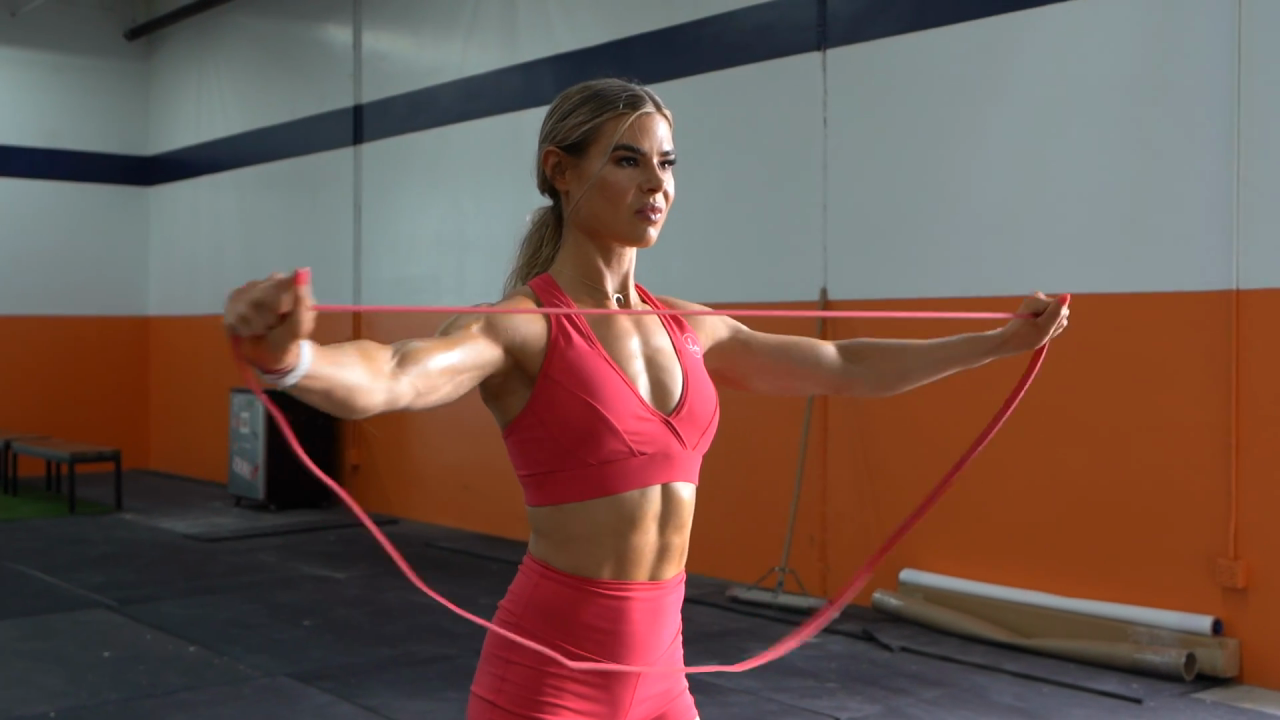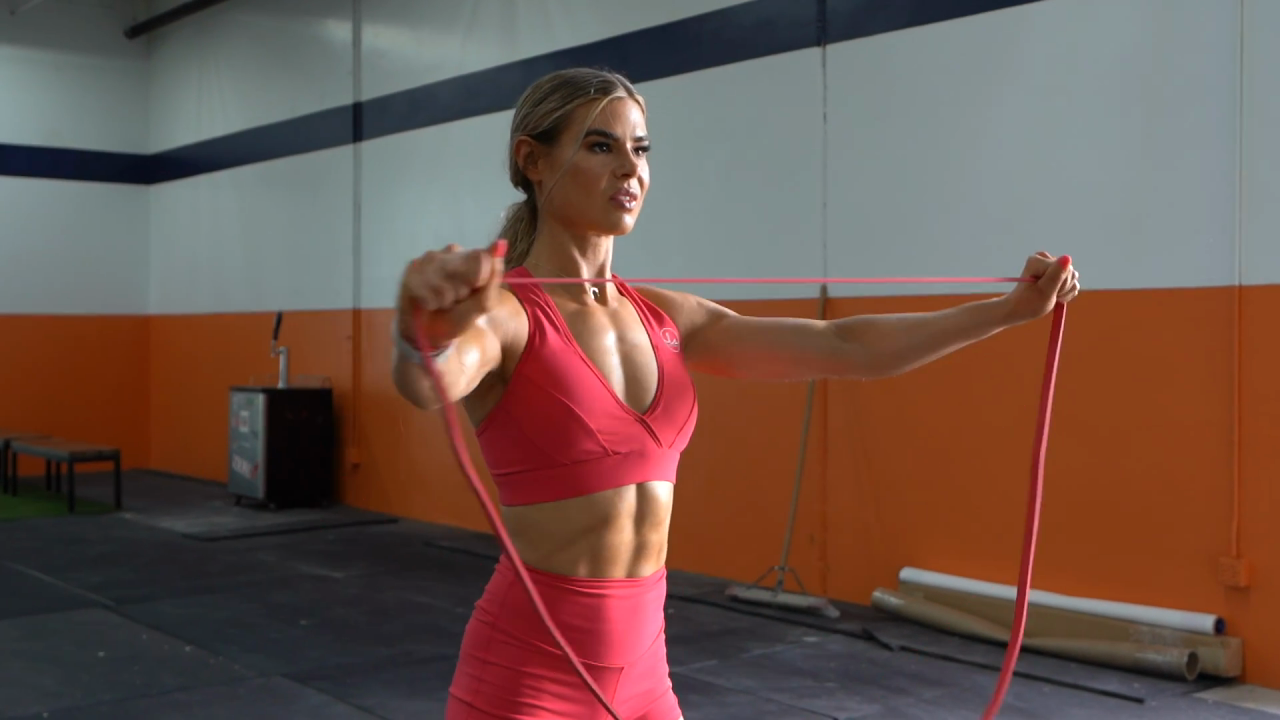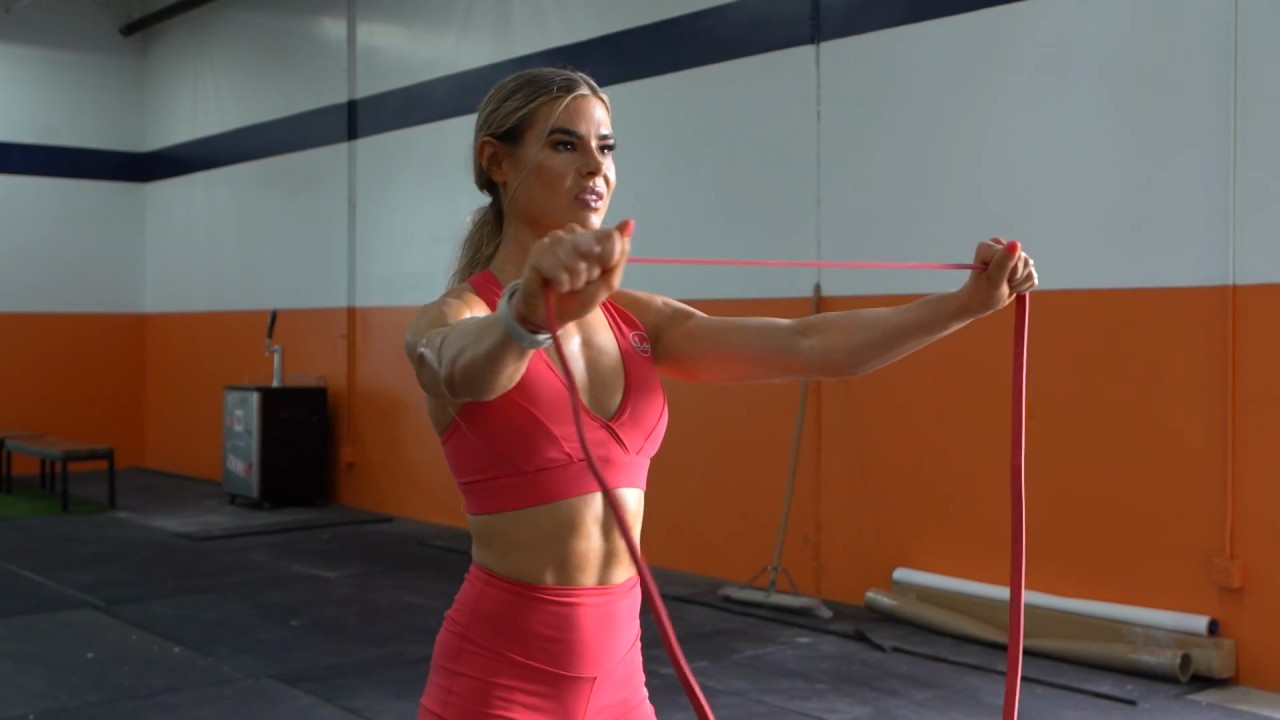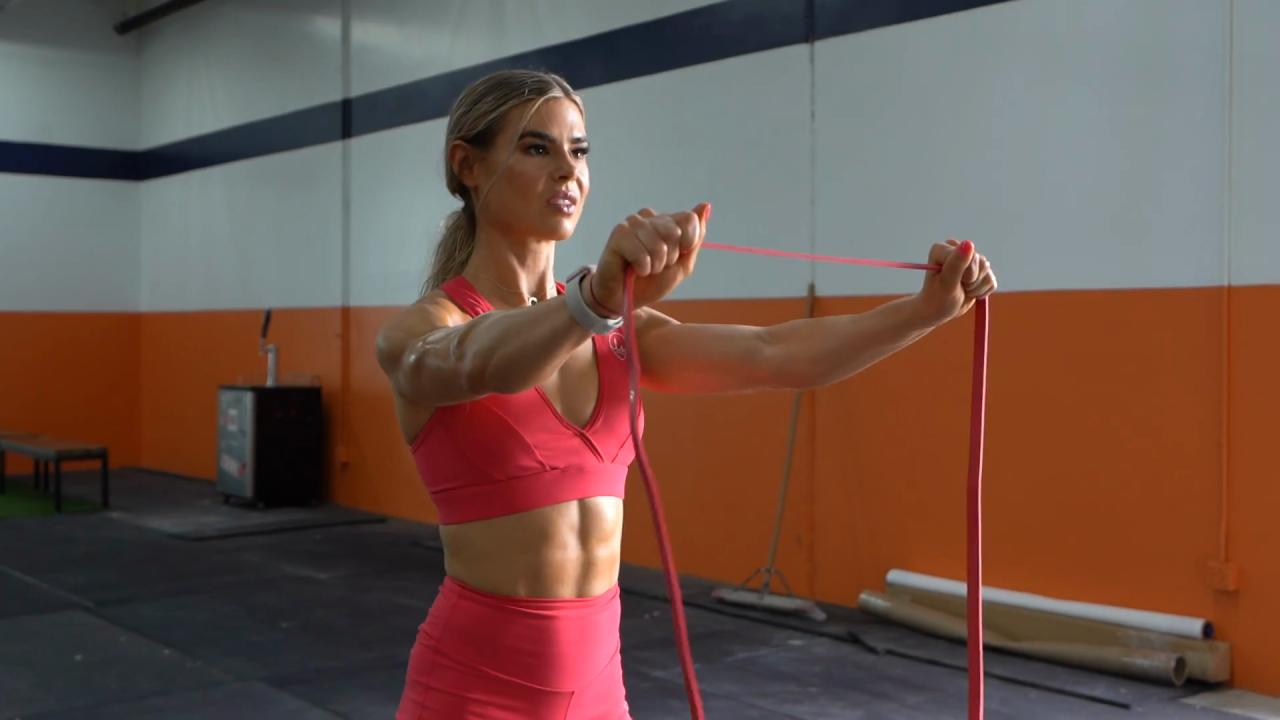
dt=0.3s
person 1, frame 1
left shoulder: (681, 328)
right shoulder: (511, 325)
left elbow: (846, 367)
right elbow: (387, 378)
left wrist: (1002, 341)
right wrist: (283, 355)
person 1, frame 2
left shoulder: (666, 319)
right shoulder: (491, 316)
left elbow: (846, 348)
right elbow: (430, 379)
left wrist: (1011, 307)
right wrist: (426, 335)
person 1, frame 3
left shoulder: (636, 321)
right shoulder: (448, 322)
left elbow: (807, 346)
right elbow: (471, 367)
left wrist: (968, 301)
right wrist: (534, 311)
person 1, frame 4
left shoulder: (617, 330)
right shoulder: (420, 331)
left elbow: (775, 356)
right elbow: (494, 365)
left wrist: (926, 308)
right wrist: (600, 296)
